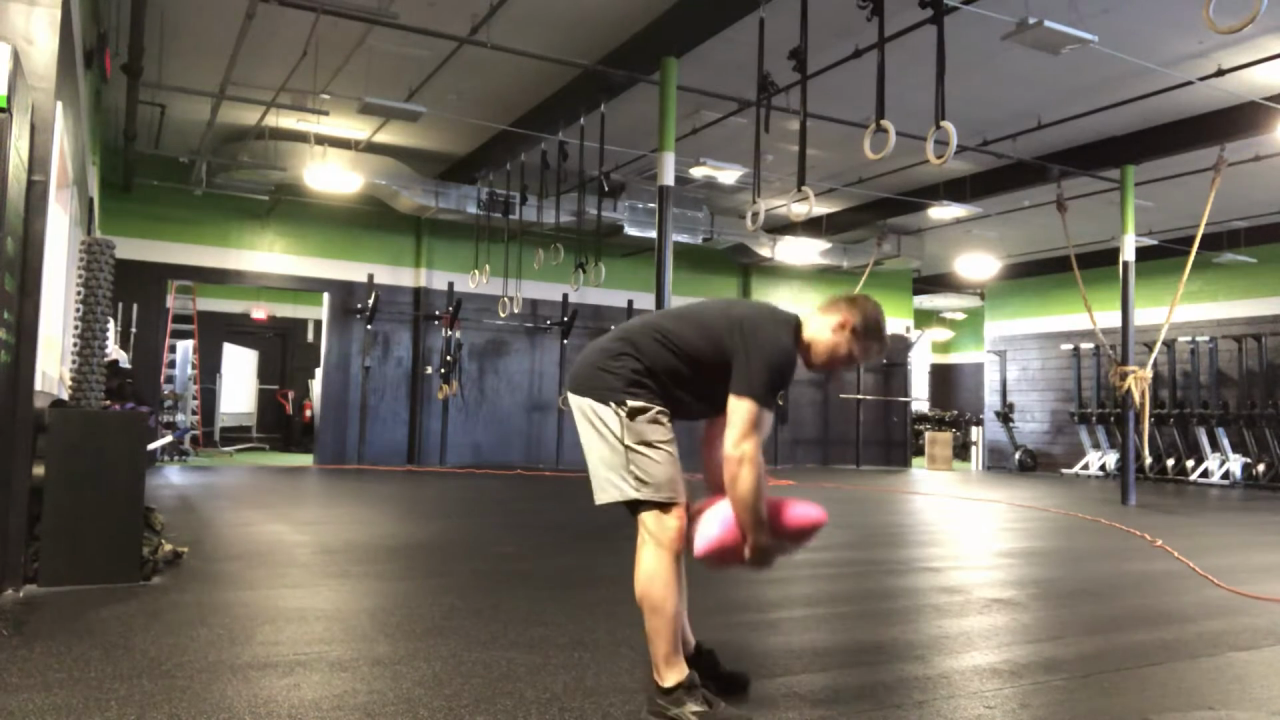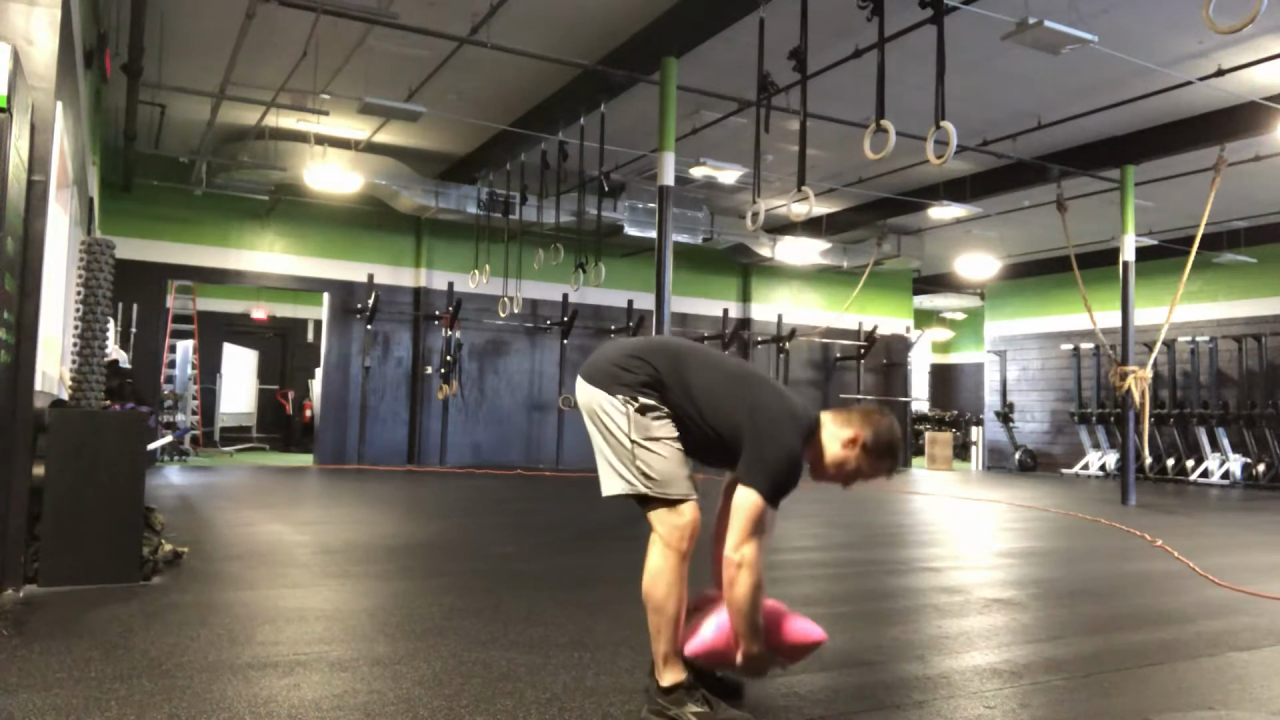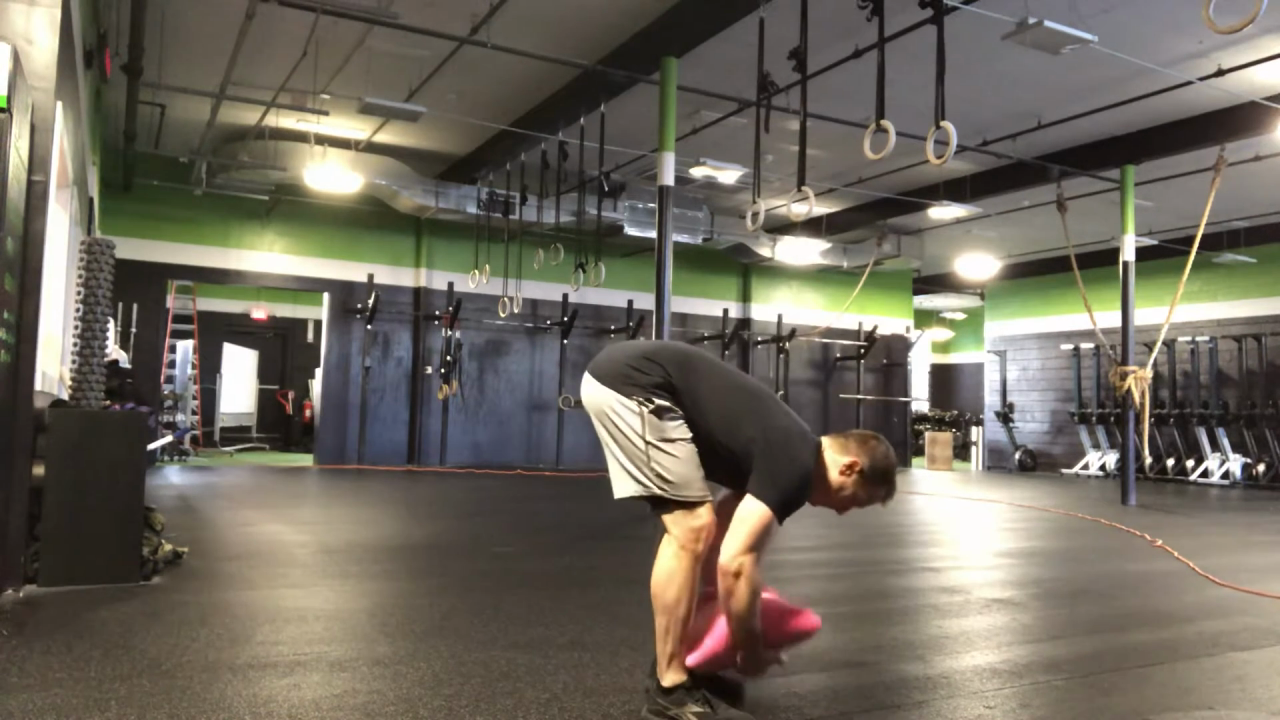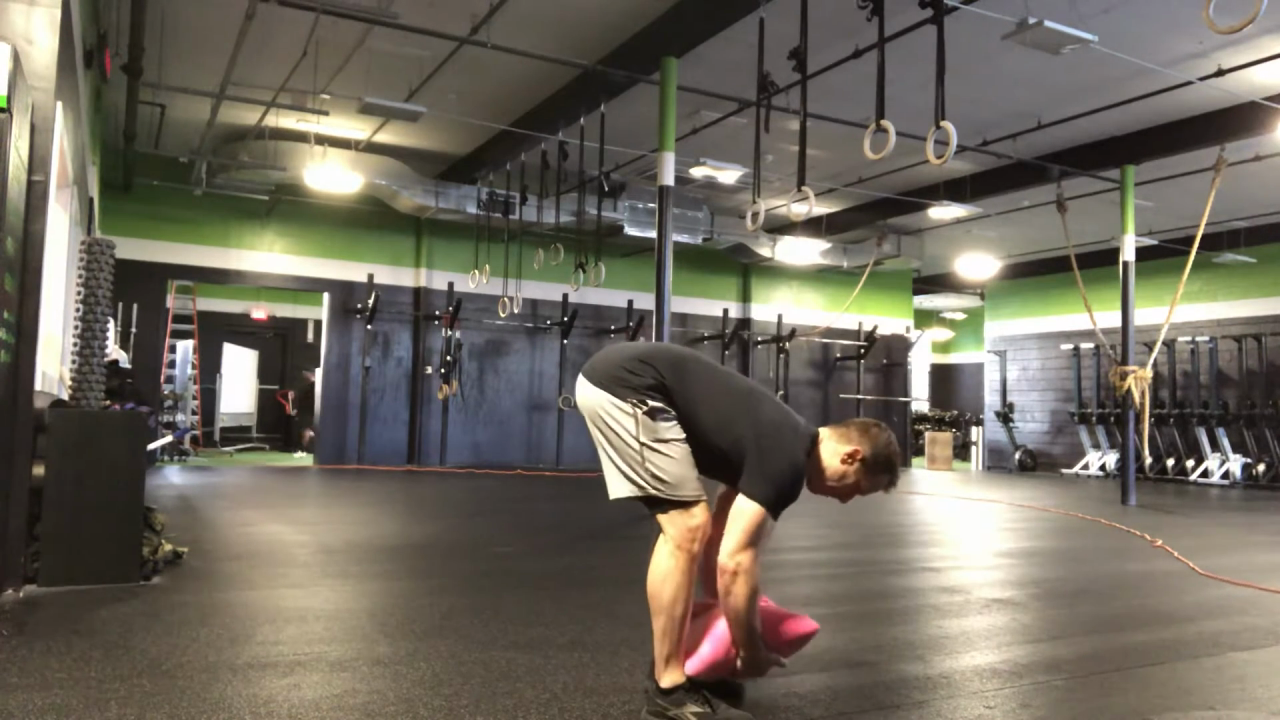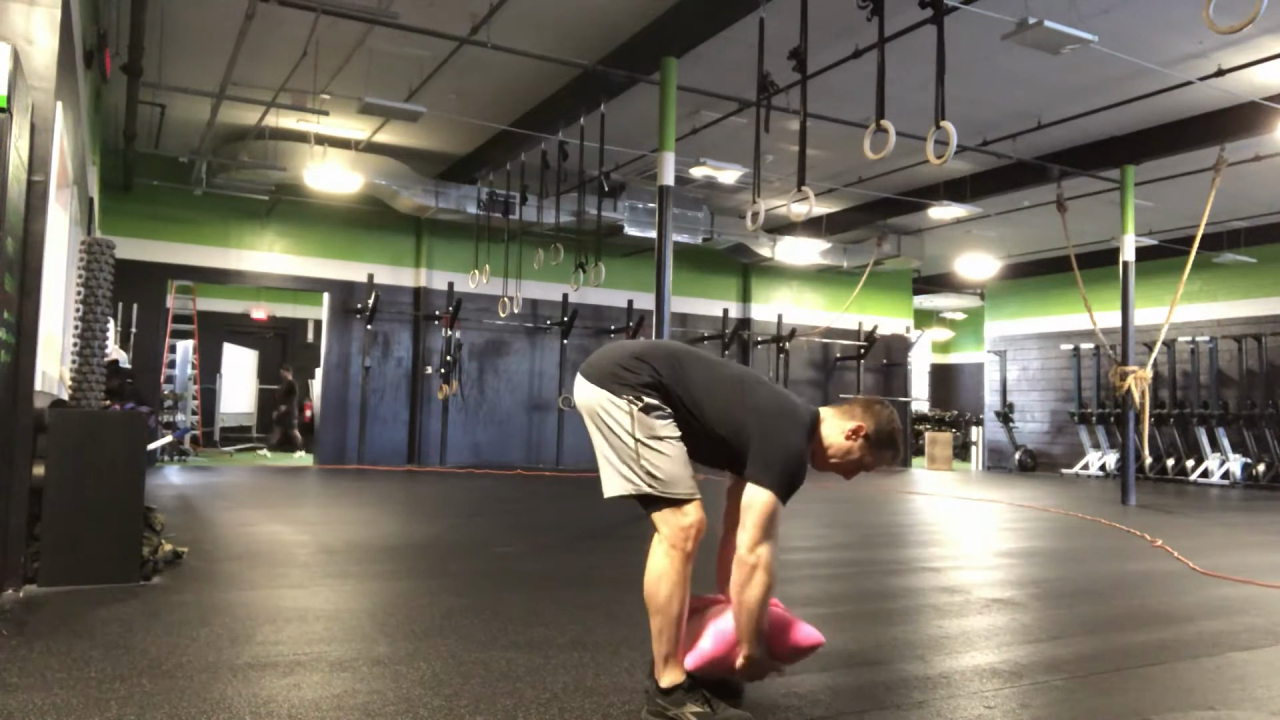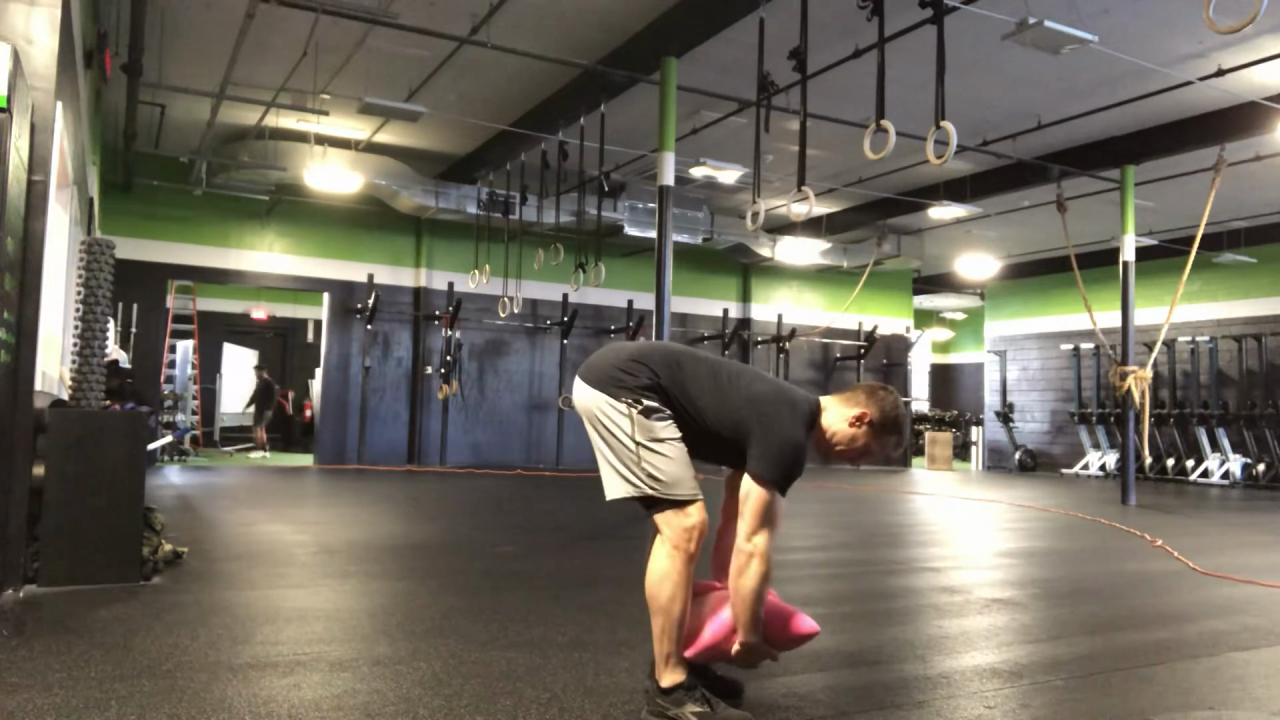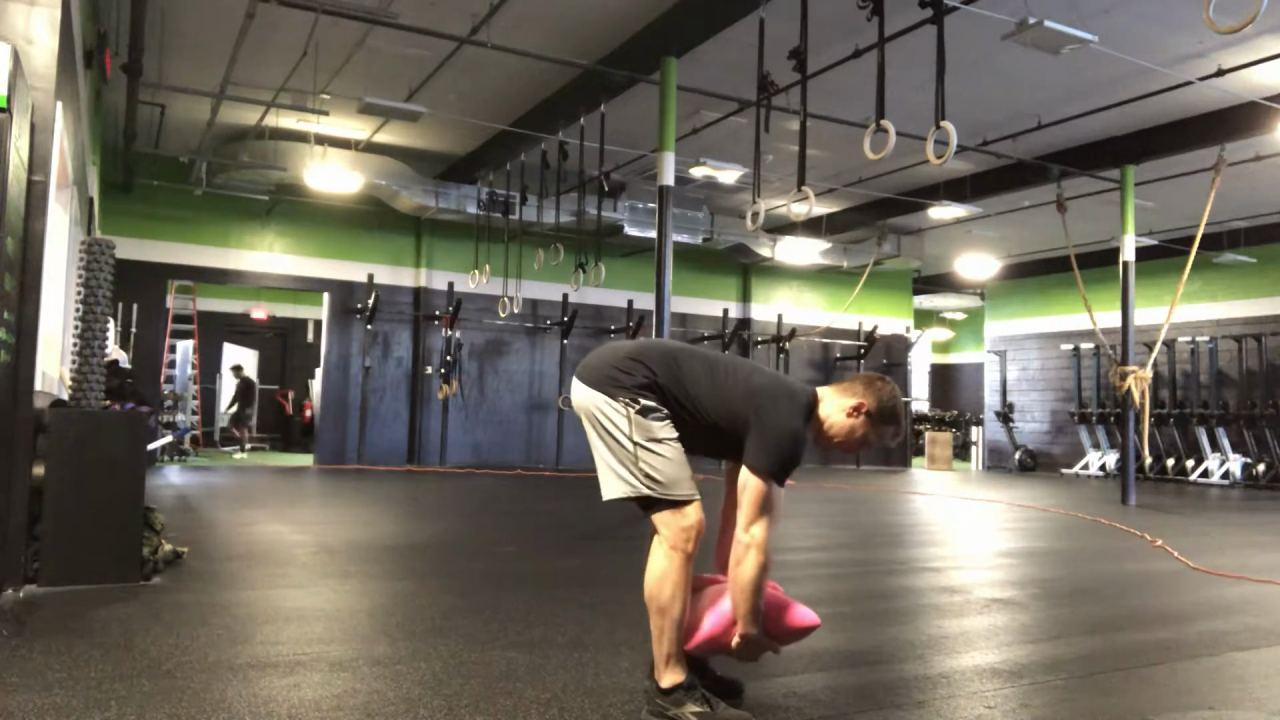
dt=0.4s
person 1, frame 1
left shoulder: (768, 334)
right shoulder: (775, 346)
left elbow: (721, 436)
right elbow: (741, 451)
left wrist: (726, 507)
right wrist: (757, 537)
left hip: (605, 381)
right hip: (615, 385)
left knee: (670, 526)
right knee: (665, 529)
left ankle: (685, 655)
person 1, frame 2
left shoulder: (787, 429)
right shoulder: (784, 446)
left elbow: (730, 526)
right elbow: (740, 552)
left wrist: (728, 603)
right wrist: (752, 645)
left hip: (611, 375)
right hip: (620, 382)
left knee: (676, 527)
right knee: (678, 527)
left ankle: (674, 659)
person 1, frame 3
left shoulder: (784, 447)
right shoulder: (795, 467)
left elbow: (719, 535)
right elbow: (735, 562)
left wrist: (719, 616)
right wrist: (750, 652)
left hip: (617, 374)
right hip: (630, 383)
left knee: (688, 529)
right knee: (691, 531)
left ankle: (674, 661)
person 1, frame 4
left shoulder: (782, 440)
right shoulder: (786, 459)
left elbow: (721, 537)
right elbow: (734, 561)
left wrist: (718, 614)
right wrist: (751, 653)
left hip: (611, 375)
right hip: (623, 385)
left knee: (682, 529)
right knee: (687, 531)
left ankle: (671, 662)
person 1, frame 5
left shoulder: (783, 423)
right shoulder: (789, 441)
left elbow: (737, 531)
right elbow: (754, 553)
left wrist: (726, 608)
right wrist: (751, 652)
left hip: (609, 378)
right hip: (621, 384)
left knee: (675, 527)
right knee: (682, 528)
left ankle: (674, 659)
person 1, frame 6
left shoulder: (784, 414)
right shoulder: (787, 434)
left elbow: (735, 525)
right elbow: (752, 544)
right wrist: (748, 638)
left hip: (609, 379)
right hip: (618, 386)
left knee: (679, 527)
right knee: (684, 529)
left ankle: (676, 659)
person 1, frame 7
left shoulder: (779, 403)
right shoulder: (785, 422)
left elbow: (737, 521)
right elbow: (752, 536)
left wrist: (724, 591)
right wrist: (748, 630)
left hip: (606, 378)
right hip: (616, 386)
left knee: (676, 527)
right knee: (680, 530)
left ankle: (674, 657)
